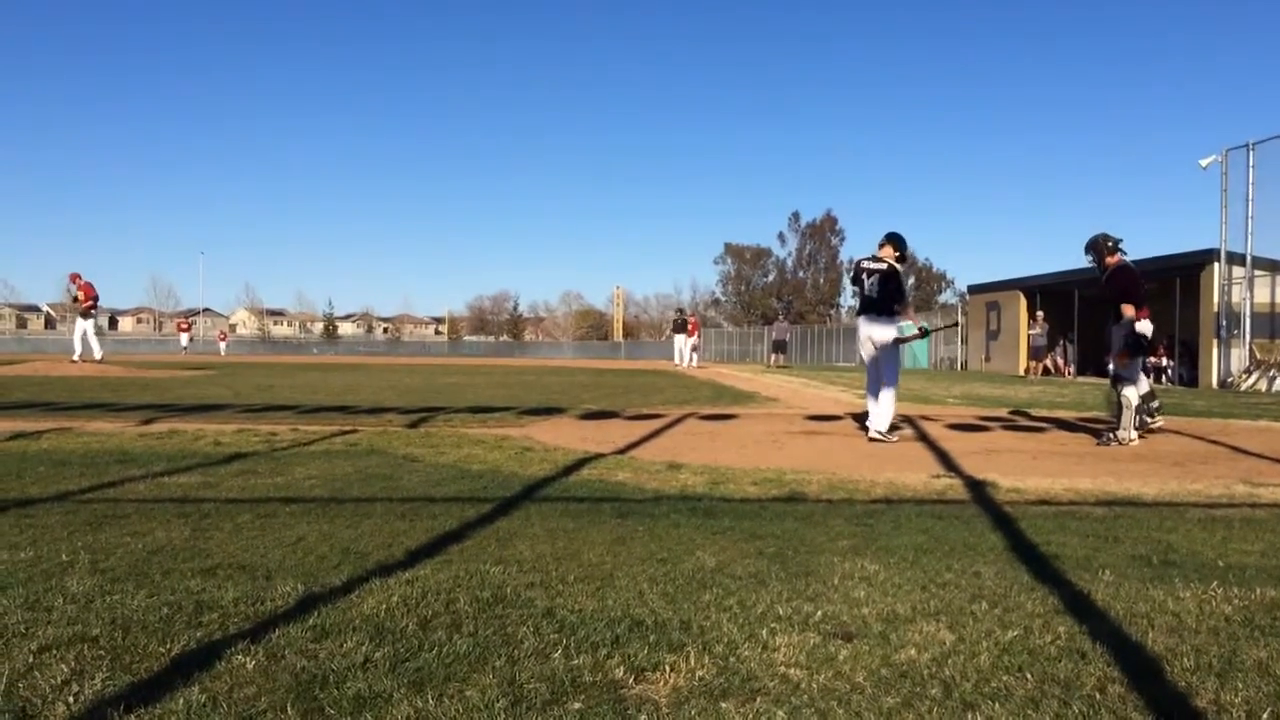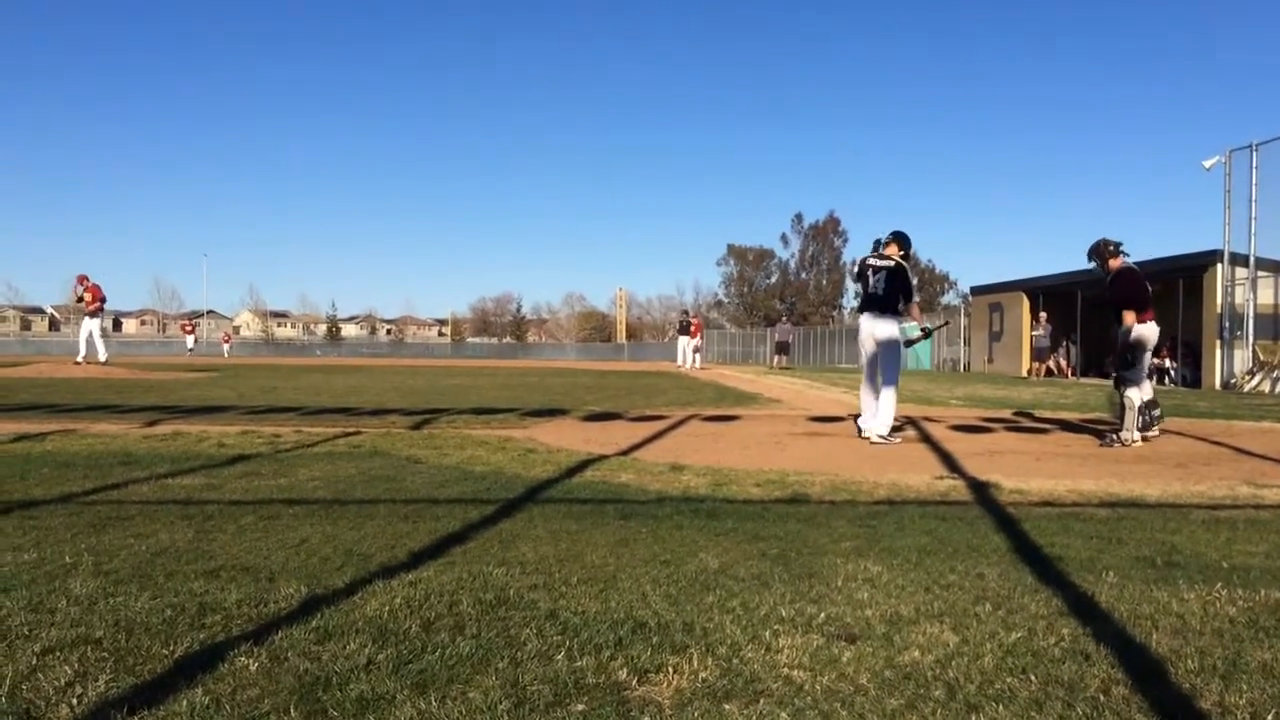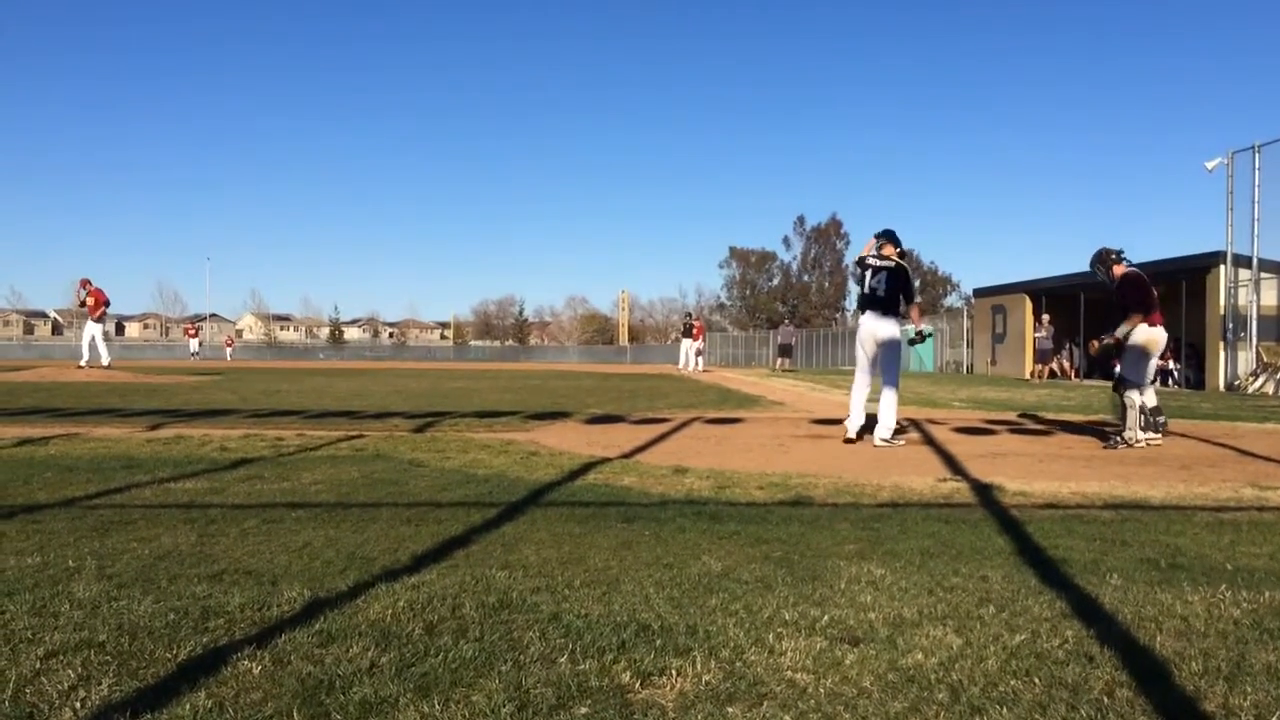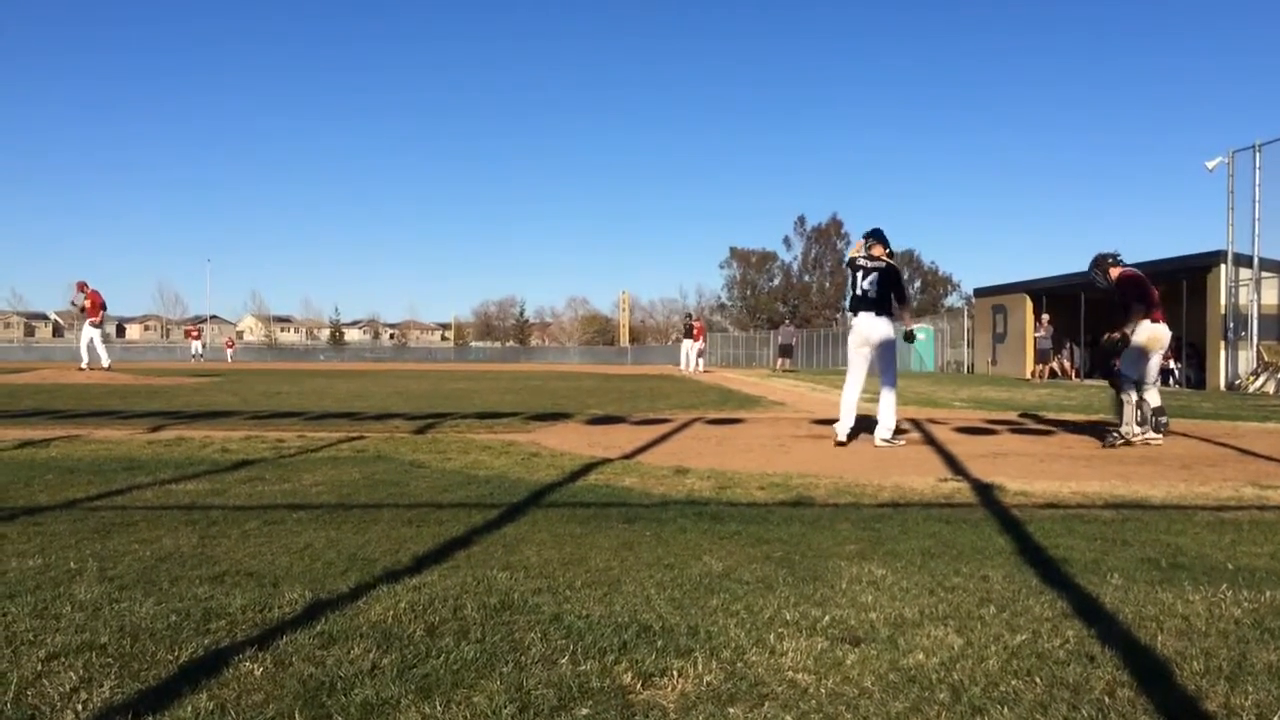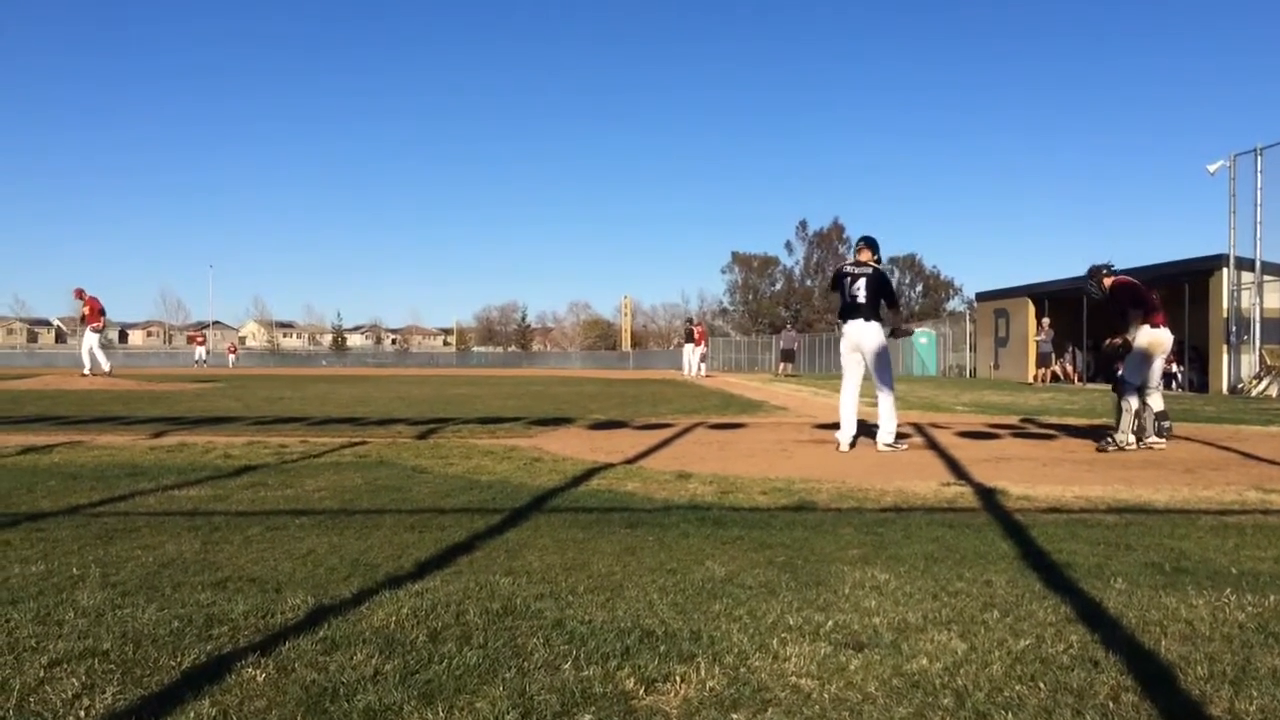
dt=0.2s
person 1, frame 1
left shoulder: (860, 264)
right shoulder: (893, 269)
right elbow: (902, 303)
right wrist: (919, 325)
left hip: (863, 324)
right hip: (885, 325)
left knee: (873, 377)
right knee: (889, 379)
left ankle: (874, 424)
right ankle: (879, 428)
person 1, frame 2
left shoulder: (866, 261)
right shoulder: (900, 267)
right elbow: (910, 302)
left wrist: (875, 251)
right wrist: (922, 325)
left hip: (865, 321)
right hip: (887, 324)
left knee: (868, 377)
right knee: (889, 380)
left ankle: (865, 426)
right ankle: (880, 431)
person 1, frame 3
left shoulder: (866, 261)
right shoulder: (900, 268)
right elbow: (911, 303)
left wrist: (875, 239)
right wrist: (918, 328)
left hip: (865, 322)
right hip: (888, 325)
left knee: (861, 377)
right knee: (890, 381)
left ankle: (853, 426)
right ankle: (884, 434)
person 1, frame 4
left shoulder: (856, 261)
right shoulder: (890, 269)
right elbow: (902, 303)
left wrist: (864, 241)
right wrist: (909, 328)
left hip: (858, 324)
right hip: (881, 324)
left knee: (853, 379)
right knee: (888, 381)
left ankle: (843, 430)
right ankle: (884, 434)
person 1, frame 5
left shoulder: (843, 270)
right shoulder: (877, 273)
left elbow: (833, 286)
right elbow: (892, 305)
right wrist: (897, 326)
left hip: (848, 330)
right hip: (871, 329)
left knee: (849, 386)
right knee: (884, 386)
left ankle: (845, 438)
right ankle: (886, 438)
person 2, frame 1
left shoulder: (1118, 273)
right shoulder: (1126, 269)
left elbow: (1127, 305)
left wrist: (1129, 334)
left hip: (1130, 327)
right hip: (1141, 325)
left knee: (1124, 379)
right knee: (1134, 373)
left ankle: (1126, 433)
right ankle: (1151, 415)
person 2, frame 2
left shoulder: (1122, 275)
right shoulder: (1130, 272)
left elbow: (1129, 311)
left wrist: (1122, 343)
left hip: (1137, 329)
right hip: (1148, 327)
left knee: (1127, 381)
right knee: (1139, 377)
left ankle: (1129, 434)
right ankle: (1150, 423)
person 2, frame 3
left shoulder: (1128, 278)
right shoulder: (1133, 278)
left elbow: (1137, 313)
left wrist: (1116, 336)
right wrist: (1119, 335)
left hip: (1145, 332)
right hip: (1156, 332)
left knee: (1127, 382)
right knee: (1144, 383)
left ankle: (1131, 433)
right ankle: (1152, 431)
person 2, frame 4
left shoulder: (1125, 277)
right shoulder: (1131, 278)
left elbow: (1139, 308)
left wrist: (1125, 332)
right wrist: (1122, 333)
left hip: (1149, 330)
right hip: (1160, 331)
left knee: (1124, 377)
right knee: (1148, 383)
left ankle: (1129, 429)
right ankle: (1153, 431)
person 2, frame 5
left shoulder: (1118, 286)
right shoulder: (1127, 285)
left elbow: (1136, 315)
left wrist: (1126, 339)
right wrist: (1122, 338)
left hip: (1150, 334)
right hip: (1163, 335)
left knee: (1127, 383)
right knee: (1151, 387)
left ankle: (1124, 437)
right ankle: (1156, 435)
